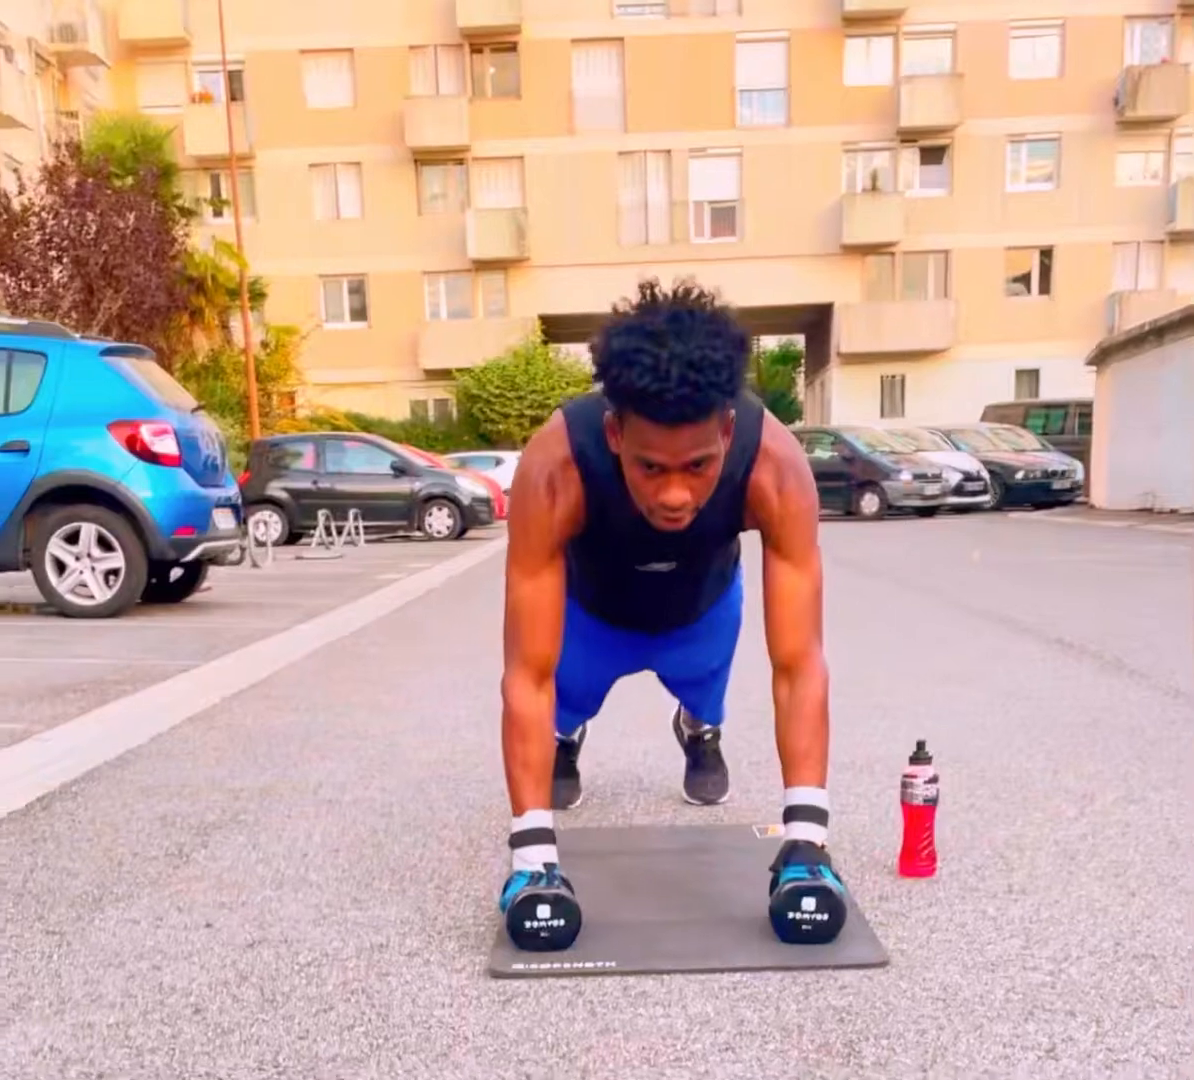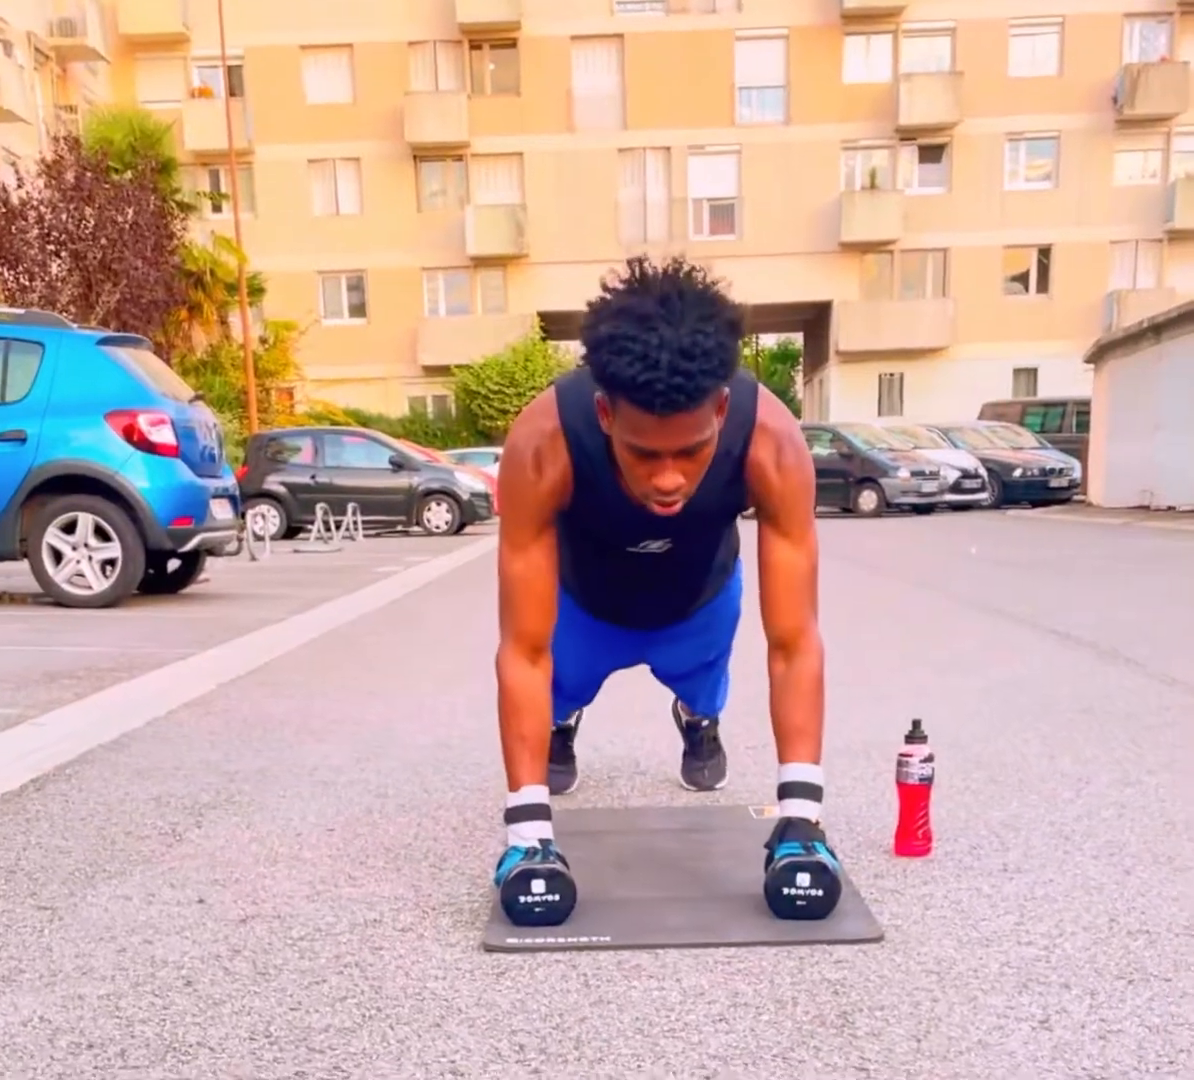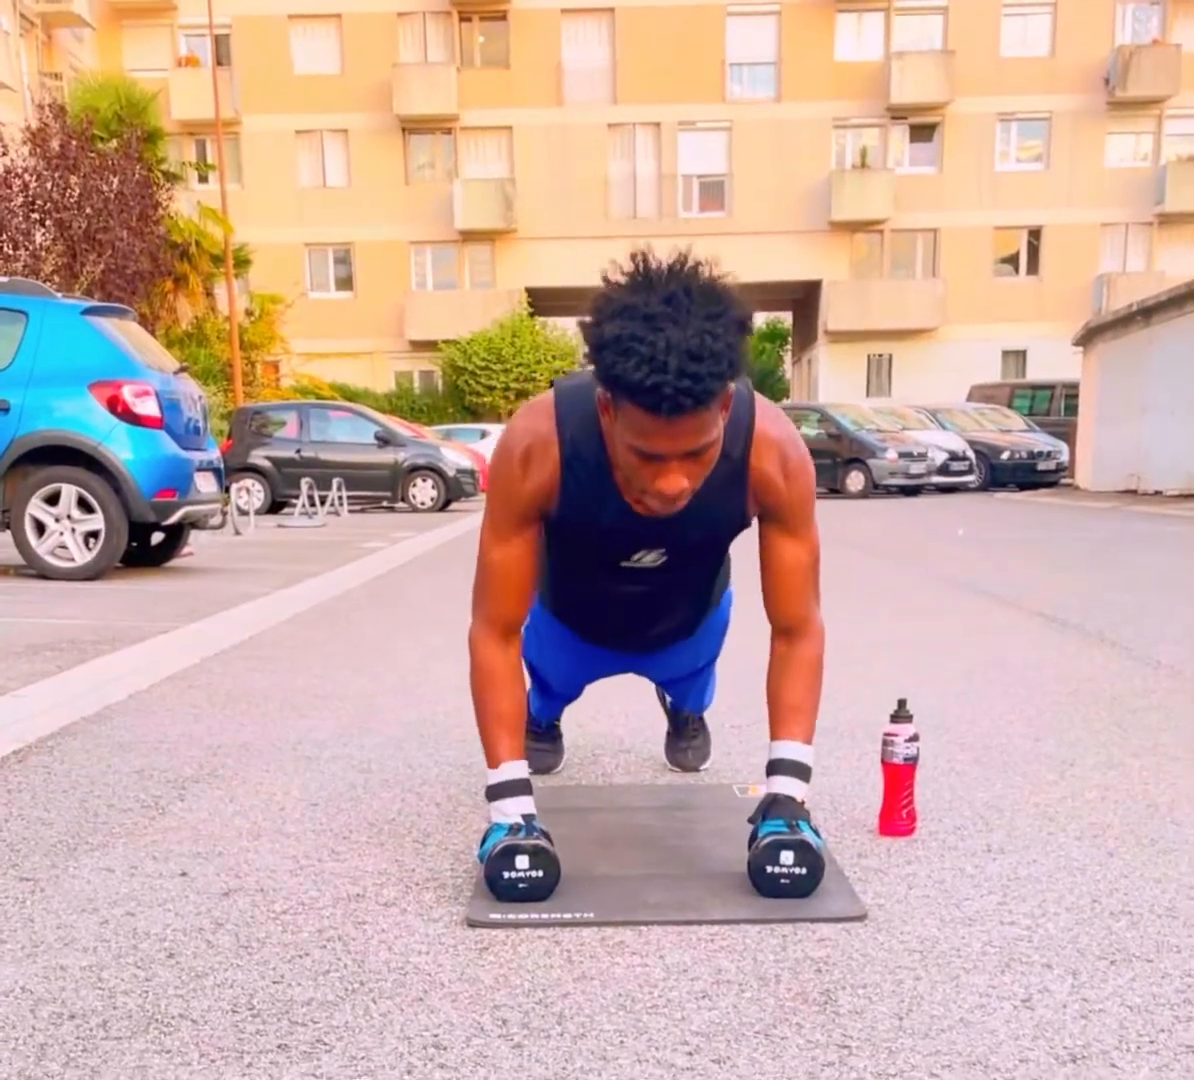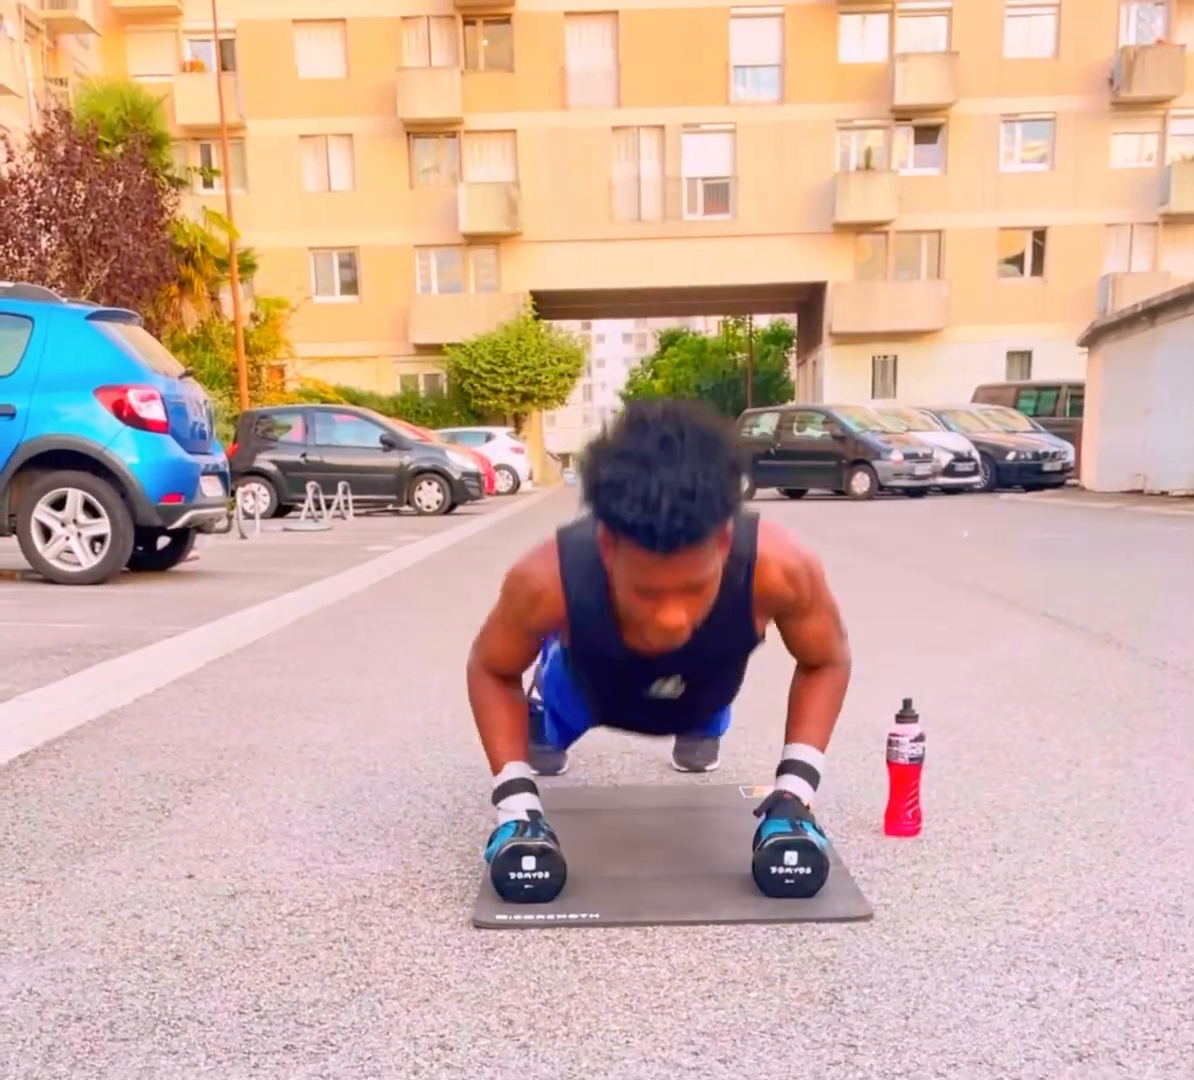
dt=1s
person 1, frame 1
left shoulder: (776, 466)
right shoulder: (554, 467)
left elbow: (799, 664)
right elbow: (527, 674)
left wrist: (806, 834)
right wrist: (532, 850)
left hip: (702, 601)
right hip: (592, 606)
left ankle: (699, 731)
right ankle: (566, 737)
person 1, frame 2
left shoulder: (772, 443)
right shoulder: (542, 444)
left elbow: (794, 643)
right elbow: (524, 650)
left wrist: (800, 811)
right wrist: (528, 825)
left hip: (701, 595)
right hip: (585, 600)
left knee: (702, 693)
left ankle: (698, 722)
right ankle: (561, 726)
person 1, frame 3
left shoulder: (773, 450)
right shoulder: (536, 445)
left elbow: (796, 628)
right elbow: (496, 630)
left wrist: (786, 788)
right wrist: (510, 798)
left hip: (691, 619)
right hip: (570, 620)
left knee: (690, 700)
right knee: (544, 703)
left ankle: (685, 712)
right ankle: (542, 719)
person 1, frame 4
left shoulder: (777, 566)
right shoulder: (549, 580)
left elbow: (828, 662)
right elbow: (491, 670)
left wrist: (794, 789)
right wrist: (516, 799)
left knee: (703, 726)
left ankle: (698, 732)
right ankle: (545, 724)
